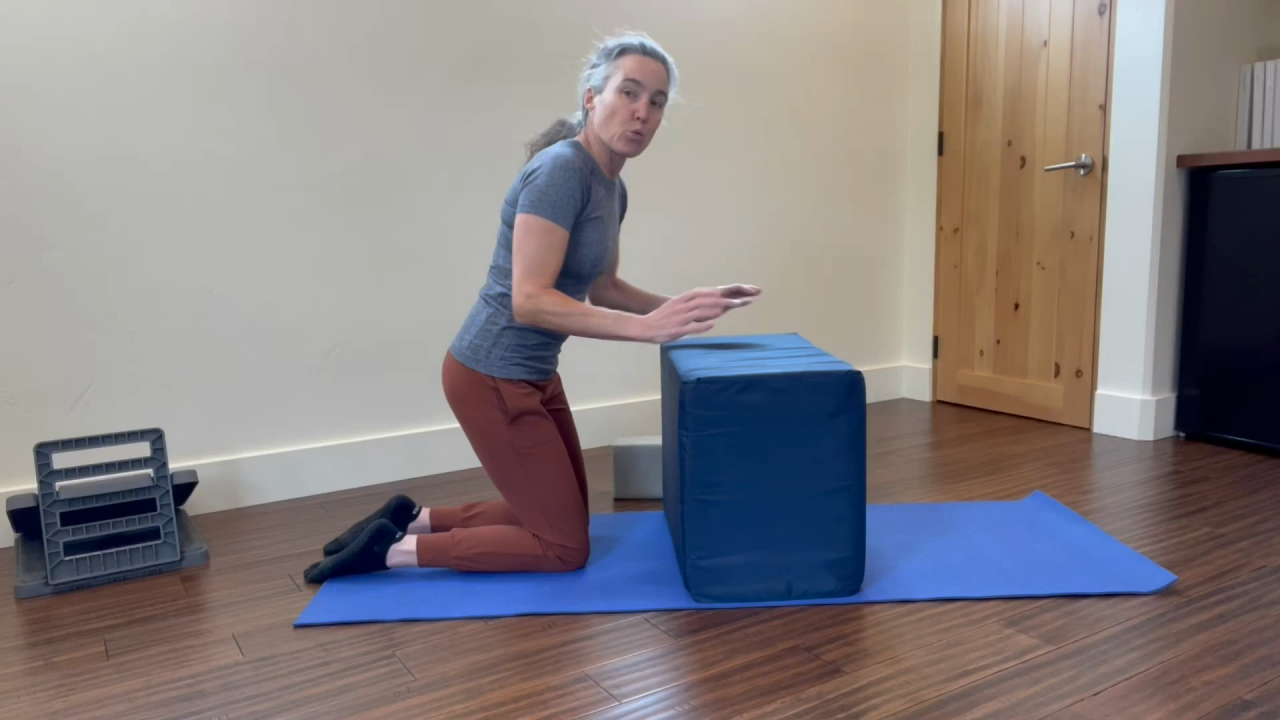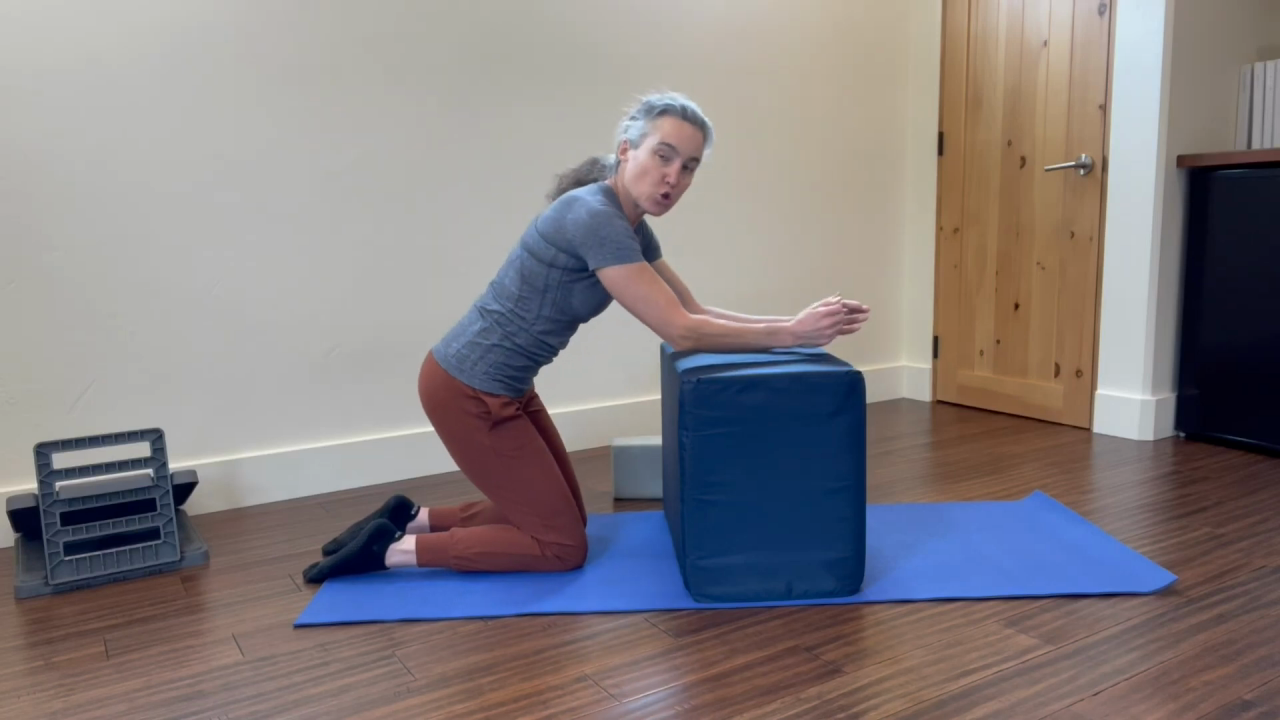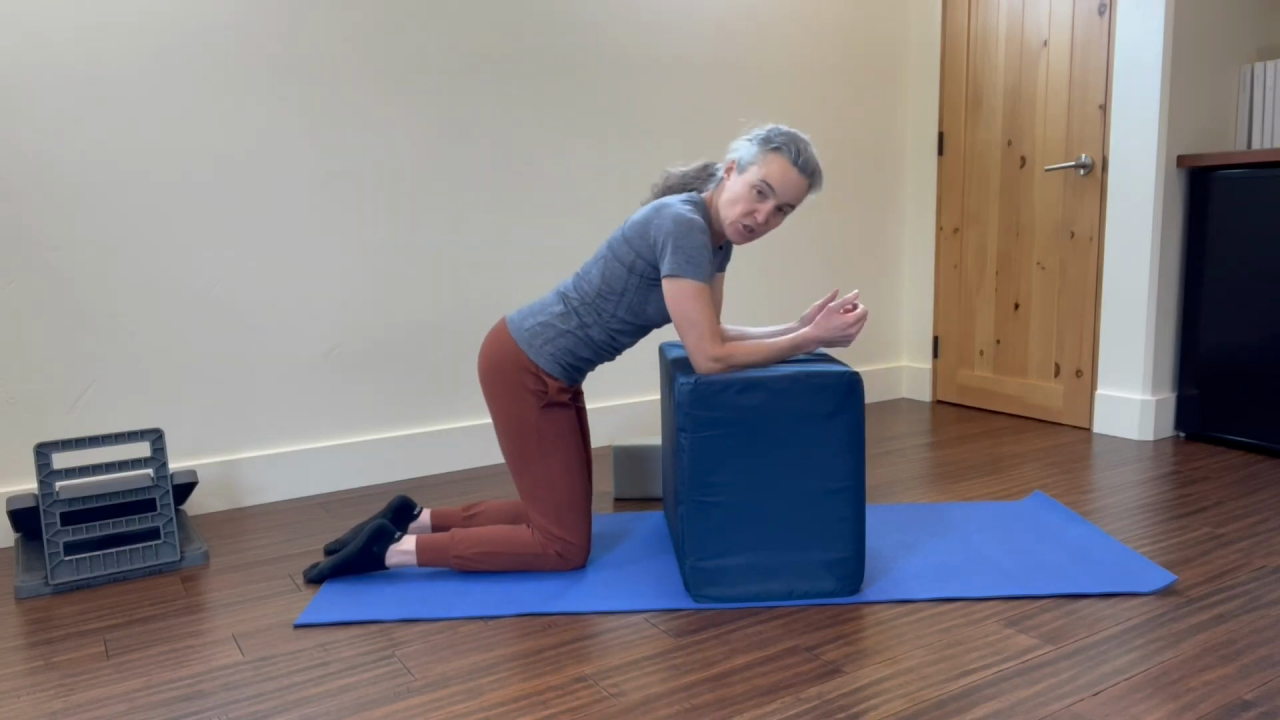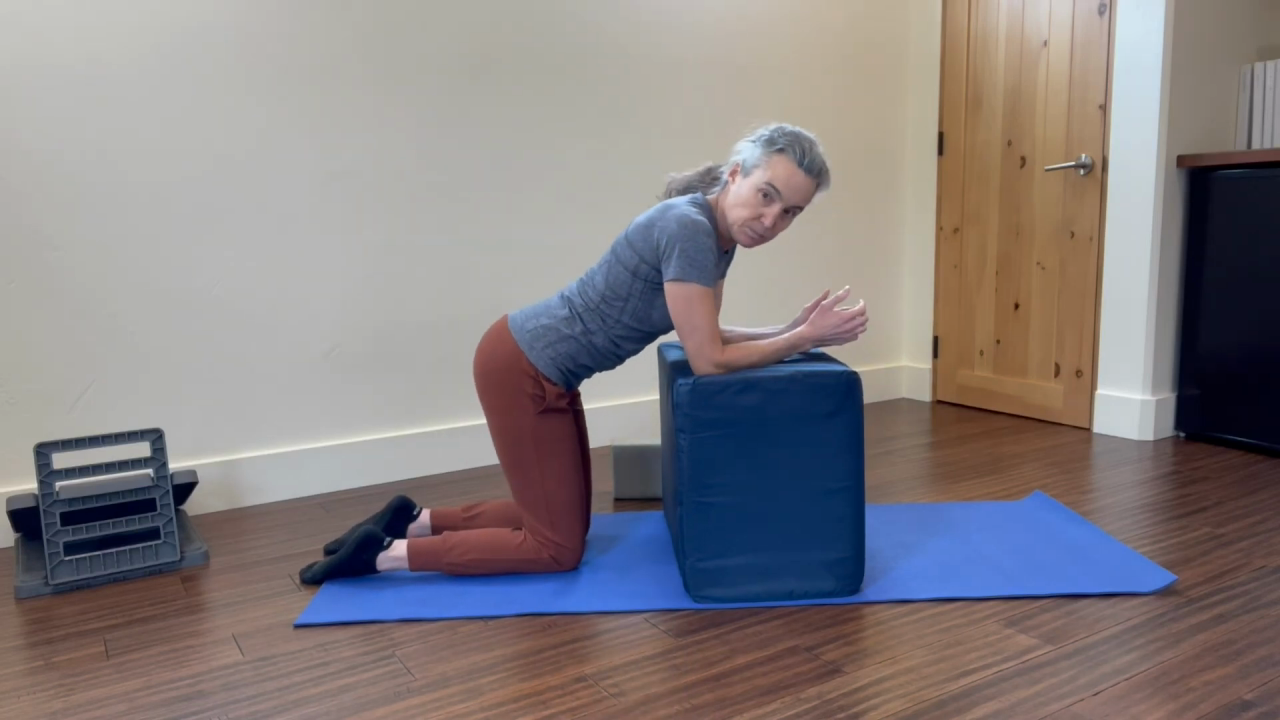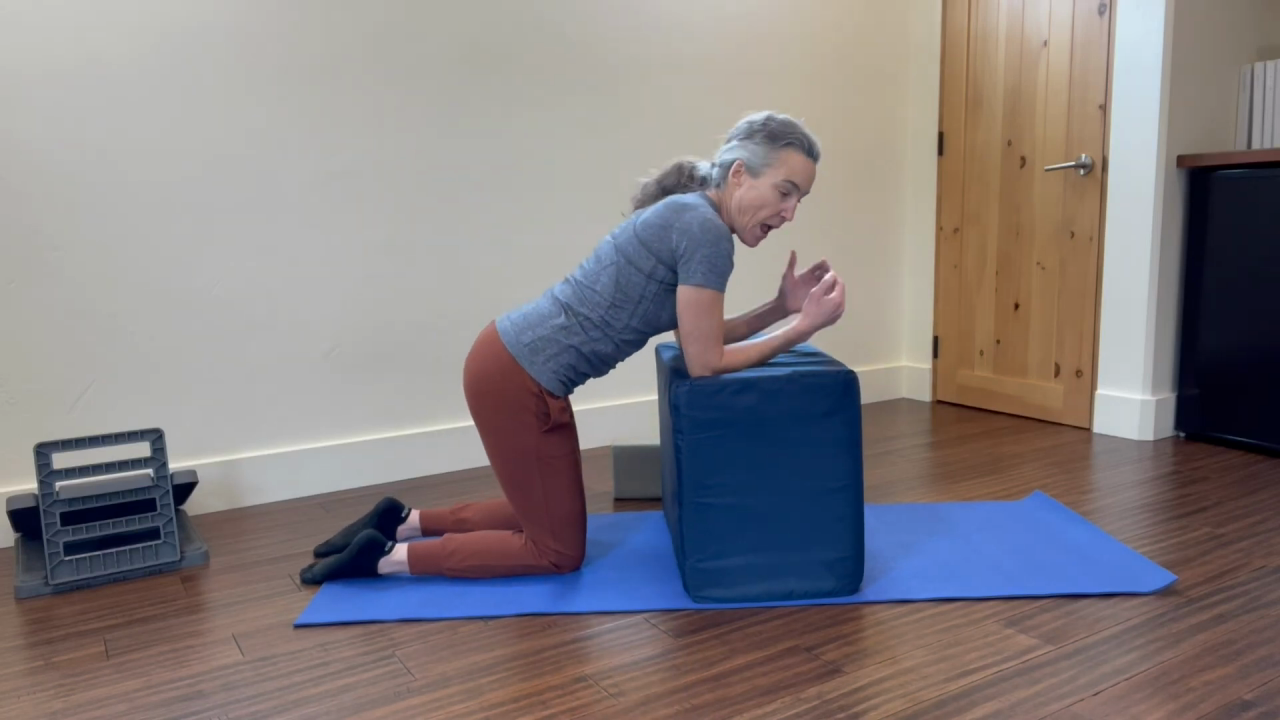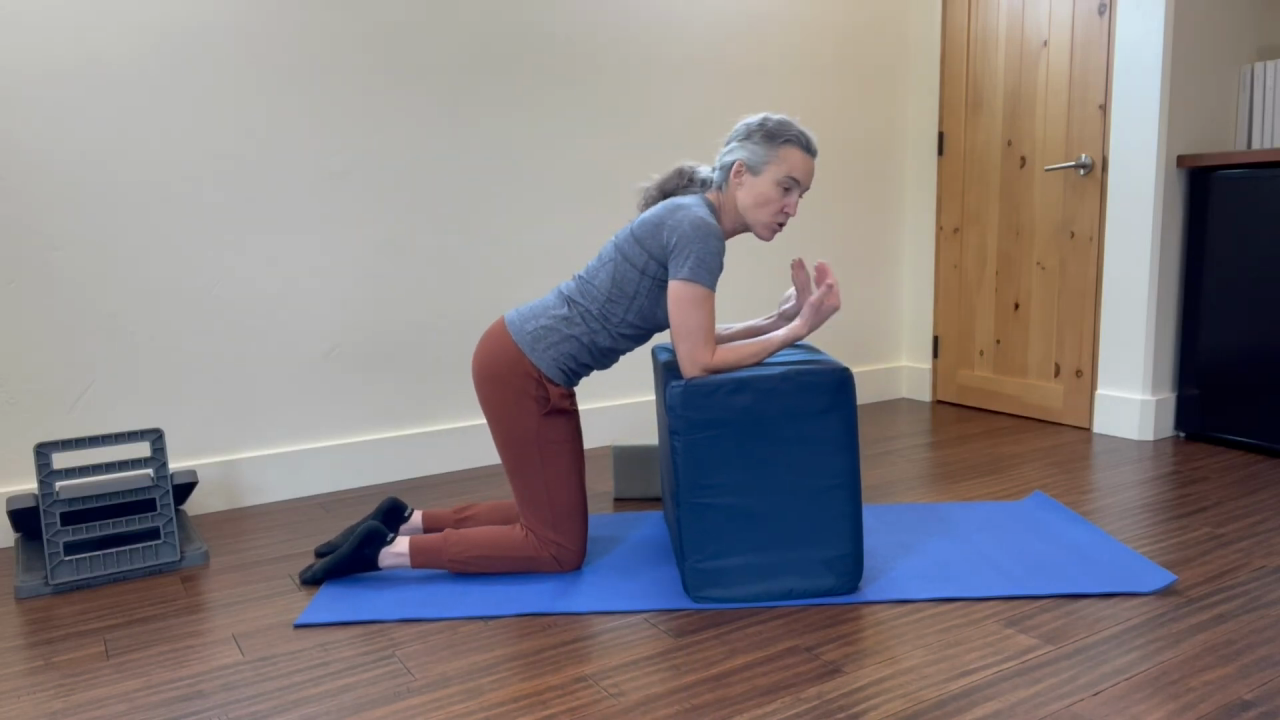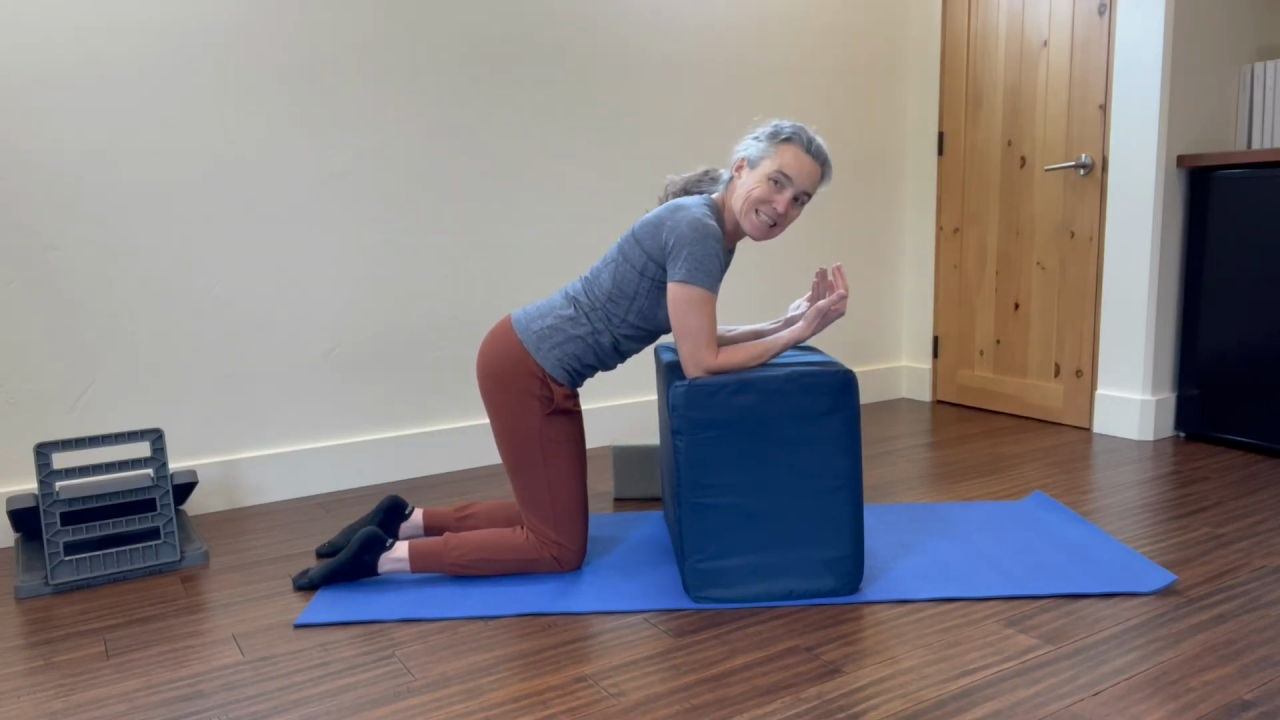
dt=0.7s
person 1, frame 1
left shoulder: (612, 188)
right shoulder: (559, 171)
left elbow: (604, 291)
right elbow: (529, 302)
left wrist: (691, 306)
right wrist: (645, 327)
left hip: (531, 375)
right hip: (494, 380)
left knee: (560, 520)
right knee: (565, 547)
left ankle: (415, 518)
right ankle: (393, 551)
person 1, frame 2
left shoulder: (629, 227)
right shoulder: (593, 217)
left elbow: (692, 312)
right elbow: (679, 333)
left wrist: (794, 322)
right wrist: (790, 334)
left hip: (502, 388)
right hip: (467, 391)
left knee: (558, 516)
right knee: (562, 545)
left ankle: (413, 519)
right ankle: (392, 549)
person 1, frame 3
left shoulder: (717, 233)
right shoulder: (683, 226)
left elbow: (709, 335)
right elbow: (708, 359)
left wrist: (796, 328)
right wrist: (810, 340)
left hip: (547, 368)
right hip: (524, 367)
left knee: (558, 517)
right knee: (563, 545)
left ankle: (413, 518)
right ankle: (390, 549)
person 1, frame 4
left shoulder: (722, 235)
right shoulder: (688, 228)
left elbow: (705, 336)
right elbow: (708, 362)
left wrist: (792, 330)
right wrist: (807, 339)
left hip: (540, 367)
right hip: (521, 369)
left knee: (561, 520)
right knee: (558, 549)
left ankle: (413, 520)
right ankle: (383, 553)
person 1, frame 5
left shoulder: (686, 216)
right shoulder: (705, 231)
left elbow: (698, 339)
right elbow: (706, 365)
left wrist: (780, 310)
right wrist: (802, 328)
left hip: (511, 362)
right hip: (518, 381)
left knee: (546, 515)
right knee: (558, 551)
left ankle: (402, 522)
right ankle: (383, 557)
person 1, frame 6
left shoulder: (693, 218)
right shoulder: (698, 229)
left elbow: (695, 338)
right elbow: (698, 364)
left wrist: (782, 317)
right wrist: (796, 331)
left hip: (525, 360)
right hip: (522, 370)
left knee: (550, 519)
right knee: (559, 548)
left ankle: (405, 521)
right ankle: (386, 550)
person 1, frame 7
left shoulder: (711, 230)
right shoulder: (698, 230)
left elbow: (698, 338)
right elbow: (700, 364)
left wrist: (786, 323)
right wrist: (799, 334)
left hip: (529, 360)
right hip: (526, 369)
left knee: (552, 519)
right knee: (559, 548)
left ankle: (404, 520)
right ankle: (383, 555)
